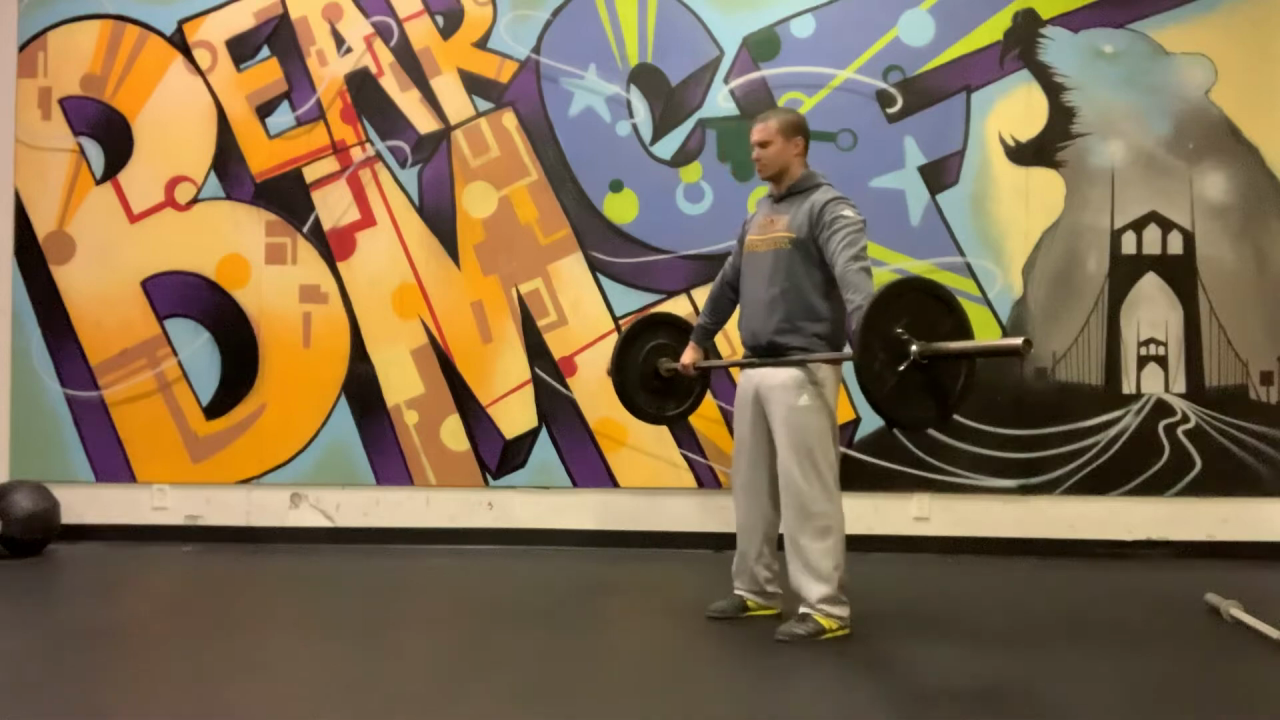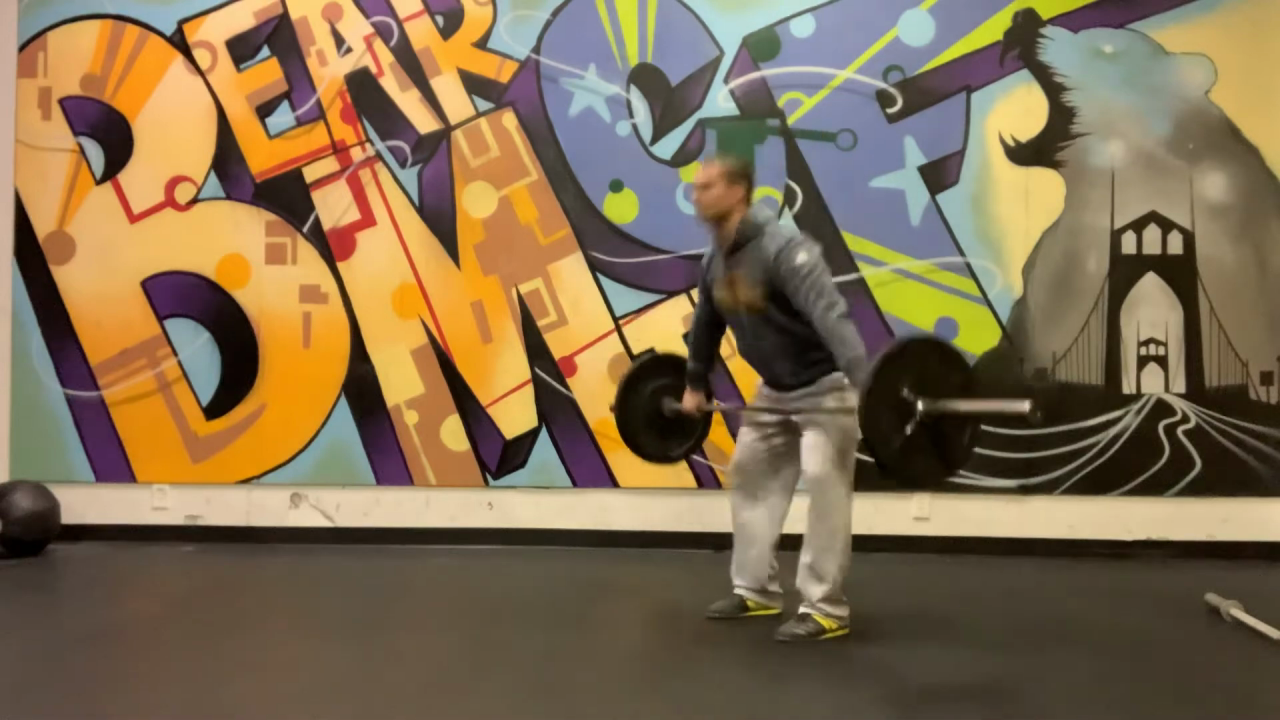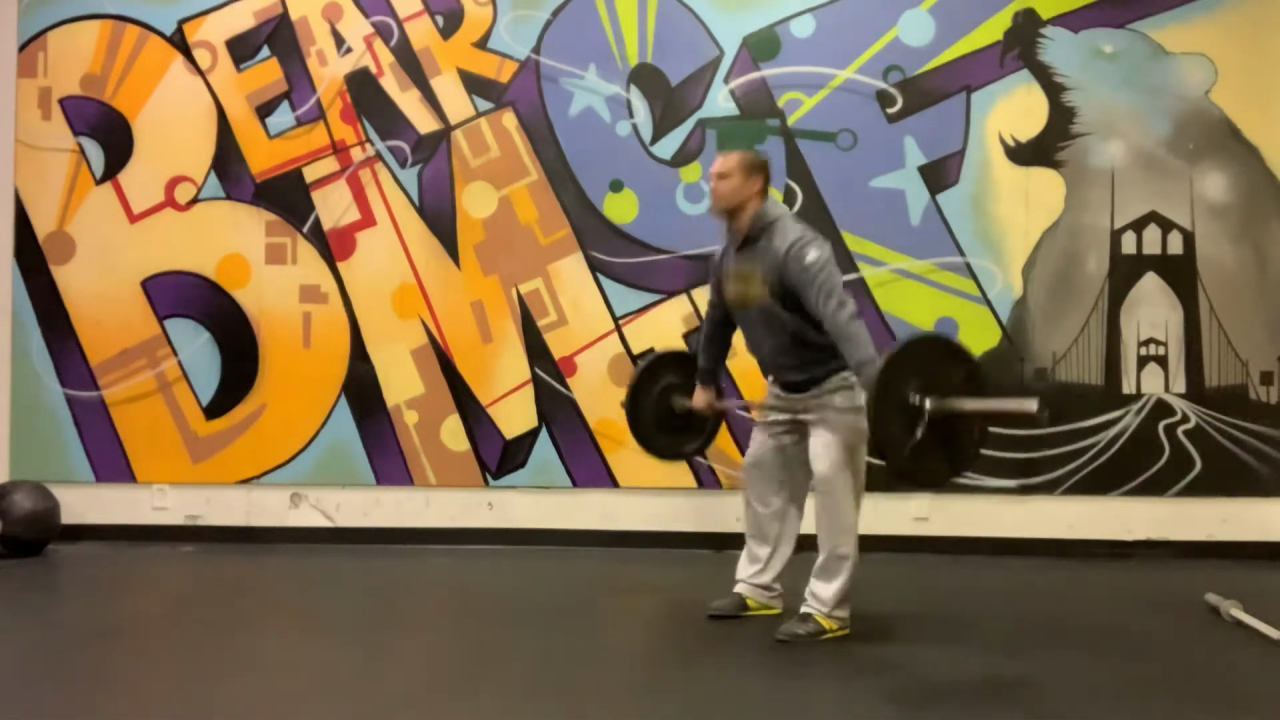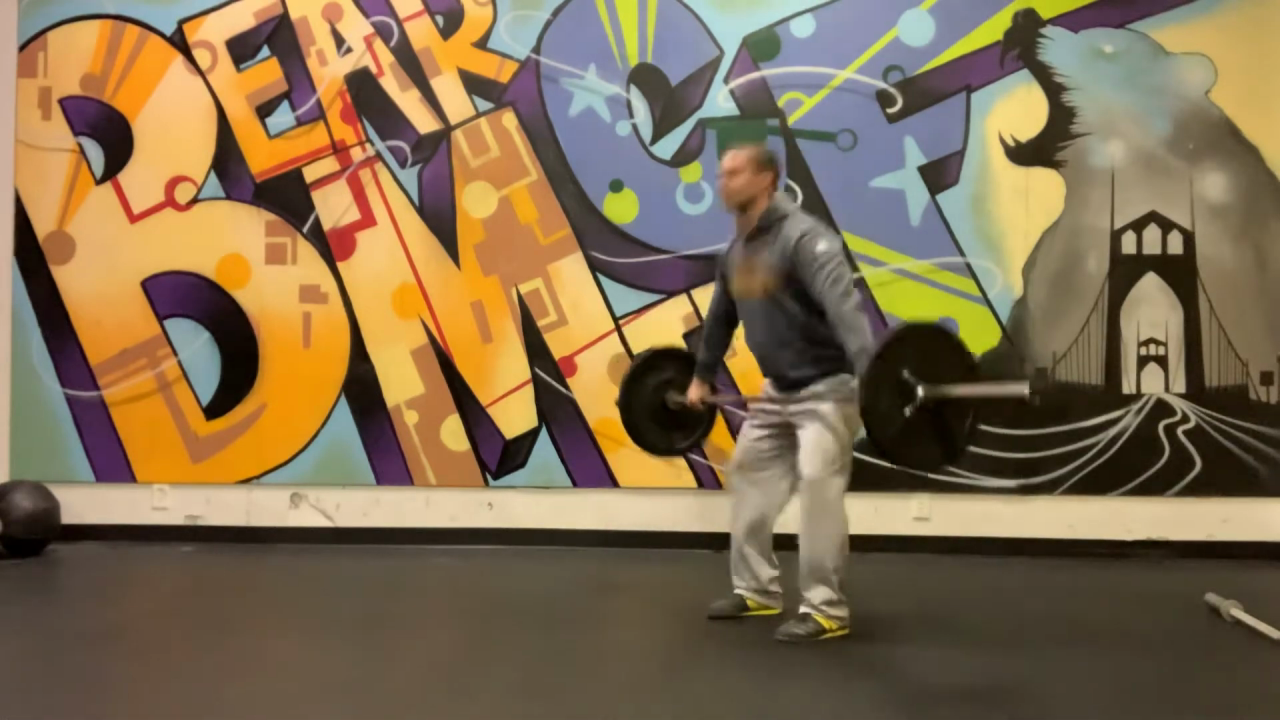
dt=1s
person 1, frame 1
left shoulder: (828, 208)
right shoulder: (758, 215)
left elbow: (852, 272)
right elbow: (729, 283)
left wrist: (865, 335)
right wrist: (697, 341)
left hip: (804, 371)
right hip: (754, 370)
left knee: (807, 490)
right knee: (751, 487)
left ankle: (825, 607)
right ankle: (756, 590)
person 1, frame 2
left shoulder: (782, 248)
right shoulder: (715, 260)
left elbow: (831, 318)
right elbow: (707, 326)
left wrist: (867, 388)
right wrist: (695, 384)
left hip: (827, 385)
right hip: (776, 391)
left knee: (823, 480)
right knee: (748, 475)
left ankle: (825, 608)
right ankle: (755, 591)
person 1, frame 3
left shoulder: (792, 244)
right shoulder: (728, 256)
left elbow: (842, 315)
right elbow: (717, 322)
left wrist: (875, 386)
right wrist: (705, 383)
left hip: (838, 382)
right hip: (789, 389)
left knee: (832, 480)
right knee: (762, 478)
left ankle: (827, 609)
right ankle: (757, 589)
person 1, frame 4
left shoulder: (802, 237)
right shoulder: (736, 251)
left elbow: (844, 307)
right elbow: (721, 317)
right wrist: (702, 375)
left hip: (828, 385)
right hip: (779, 388)
left knee: (817, 484)
right knee: (748, 474)
left ankle: (825, 609)
right ankle: (756, 589)
